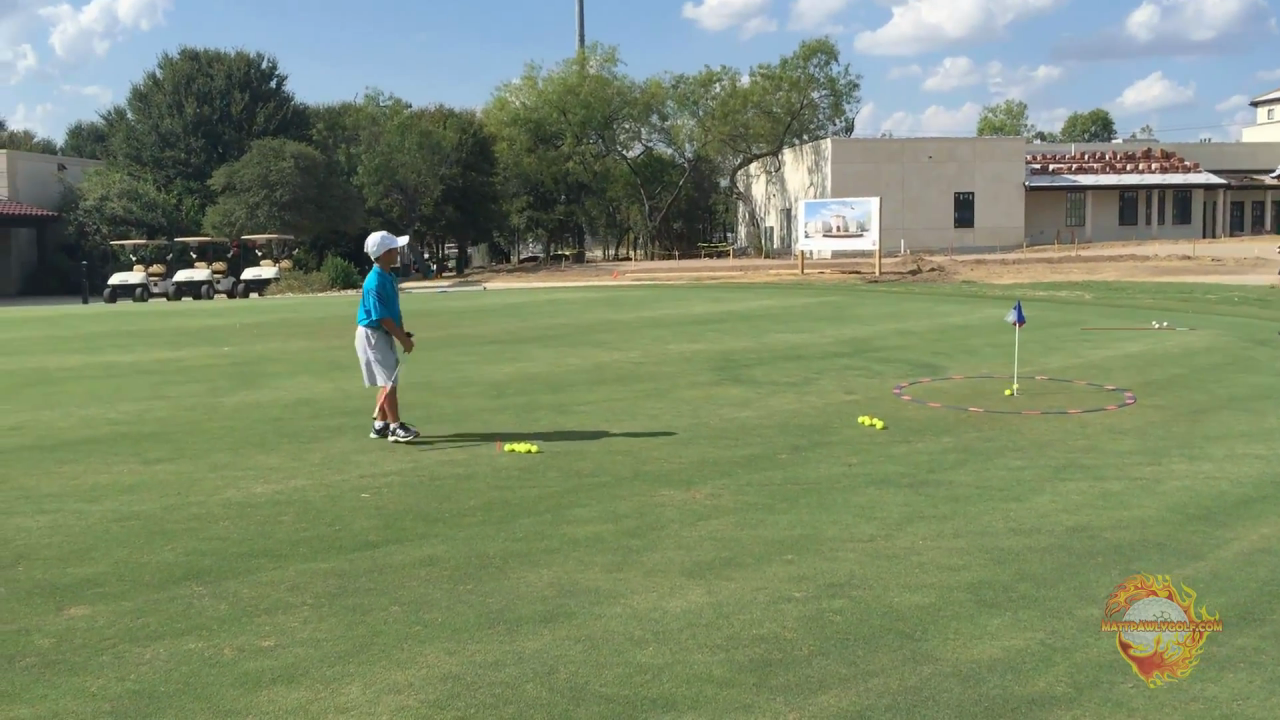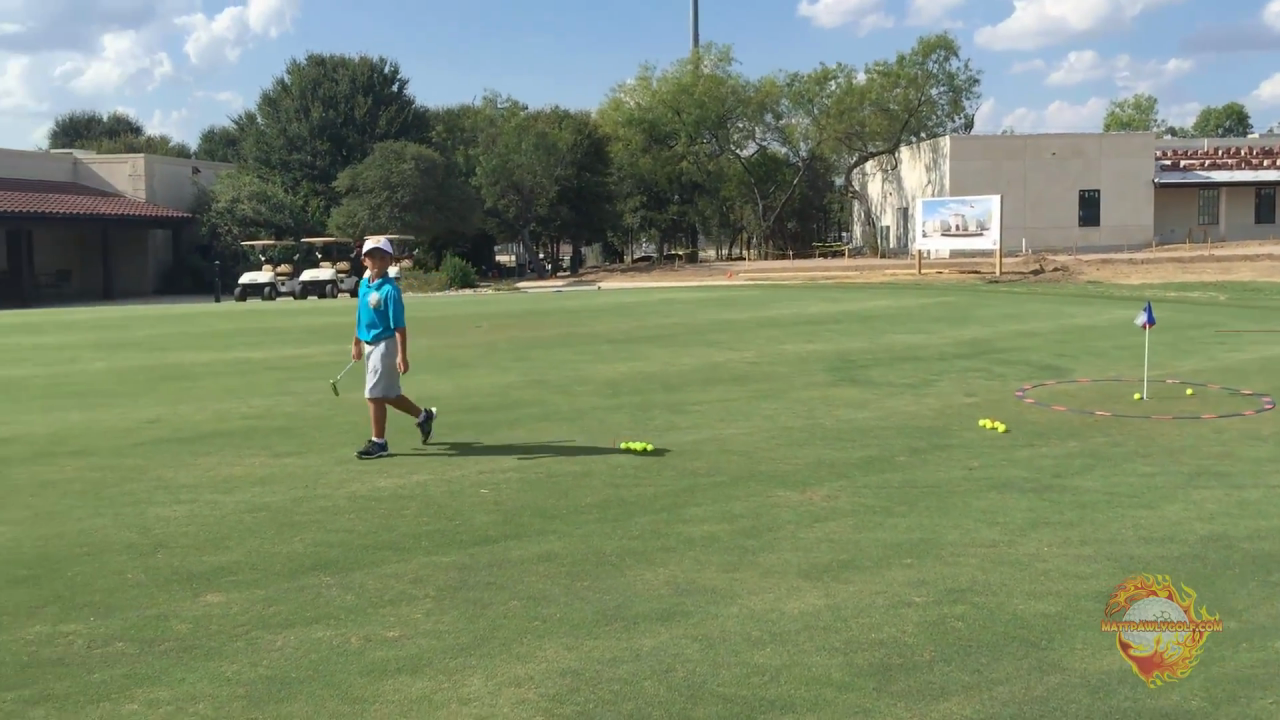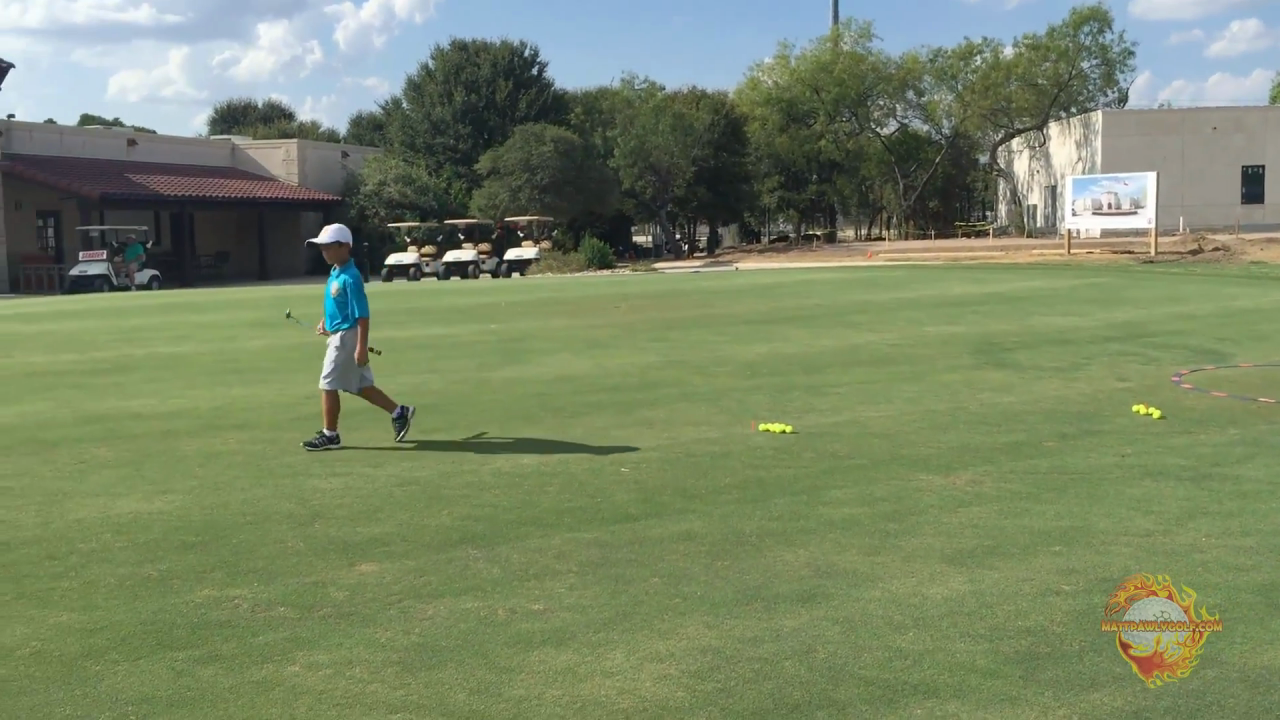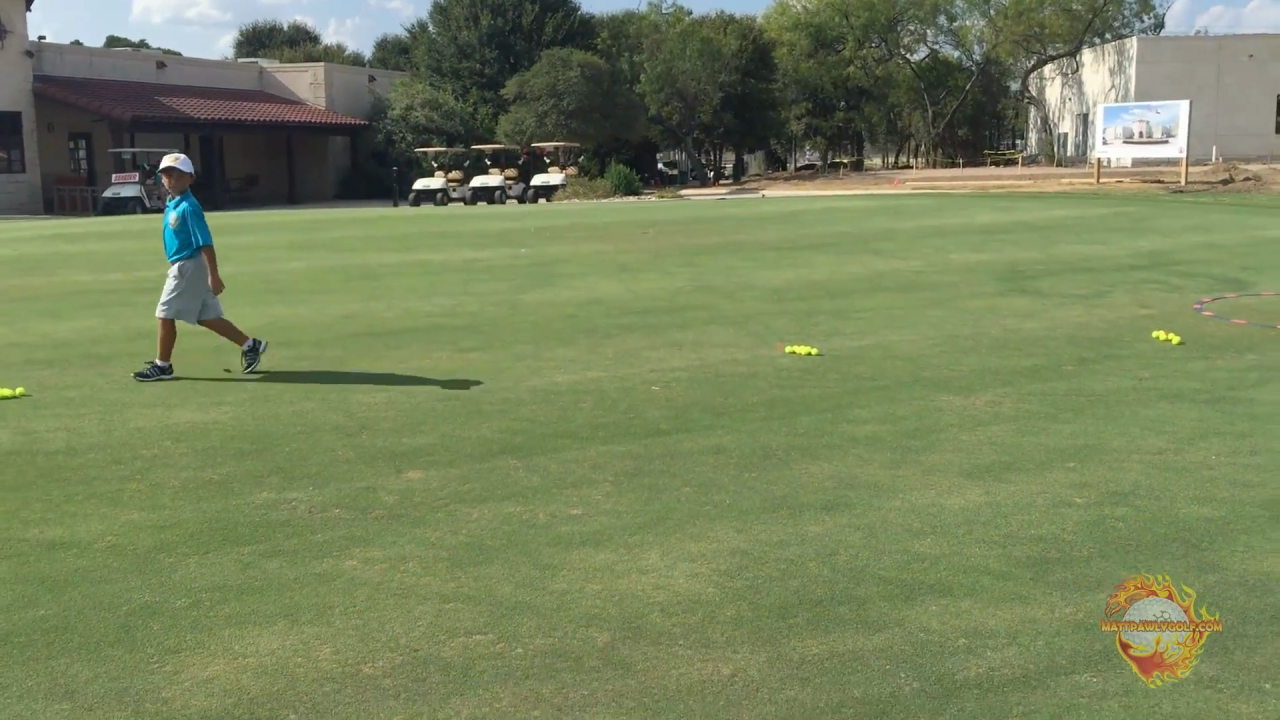
dt=1s
person 1, frame 1
left shoulder: (390, 277)
right shoulder: (376, 281)
right elbow: (382, 317)
left wrist: (402, 334)
right wrist: (402, 339)
left hip: (384, 336)
right hip: (372, 336)
left knee: (389, 382)
right knee: (387, 382)
left ankle: (381, 425)
right ankle: (395, 426)
person 1, frame 2
left shoulder: (390, 289)
right shoulder: (363, 284)
left elbow: (399, 325)
left wrist: (402, 354)
right wrist: (356, 343)
left hip: (385, 346)
right hip: (370, 345)
left knee: (374, 395)
right knee: (388, 394)
left ankle: (378, 442)
right ankle: (423, 415)
person 1, frame 3
left shoulder: (349, 277)
right shoulder: (335, 273)
left elbow: (362, 315)
left wrist: (361, 347)
right wrist: (326, 321)
left hip: (345, 338)
right hip: (339, 336)
left knee: (328, 386)
right knee: (360, 386)
left ankle: (330, 435)
right ankle: (399, 413)
person 1, frame 4
left shoulder: (188, 207)
right shoulder: (171, 204)
left elbow: (206, 243)
left wrist: (214, 275)
left hip: (187, 268)
right hip: (183, 267)
left knee: (166, 314)
right knee: (209, 317)
left ankle: (163, 365)
right ankle: (251, 346)
